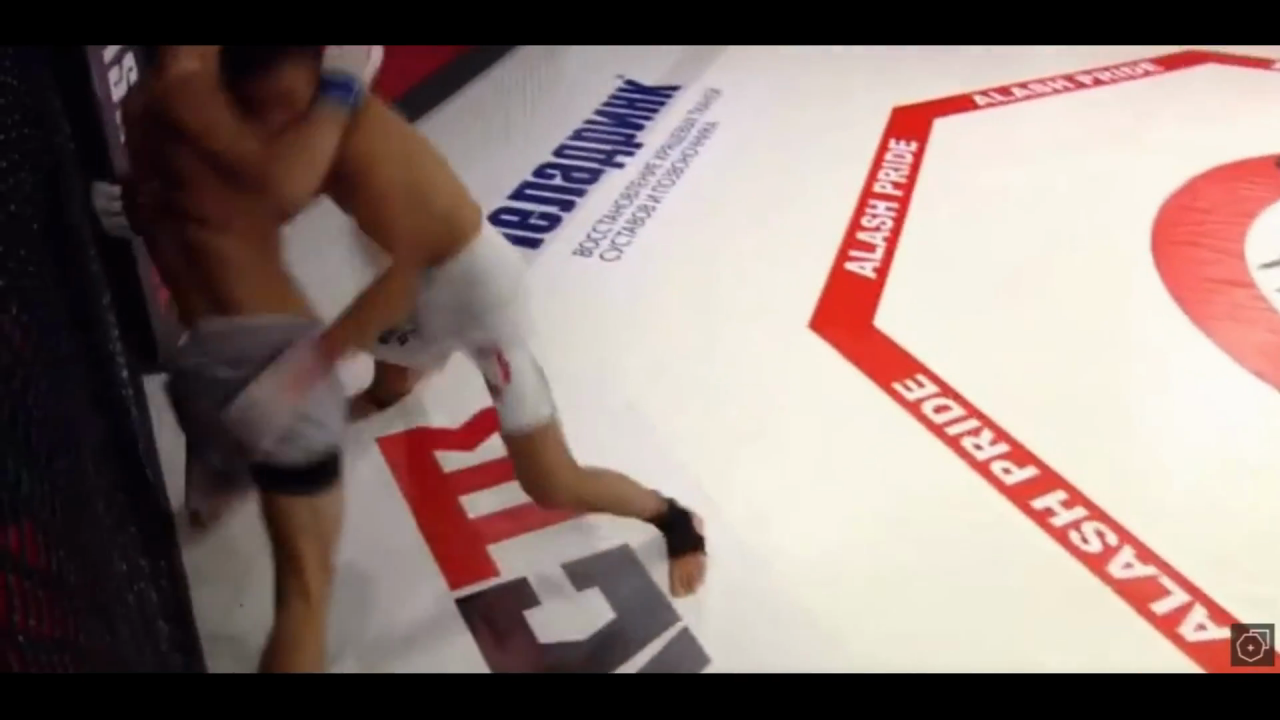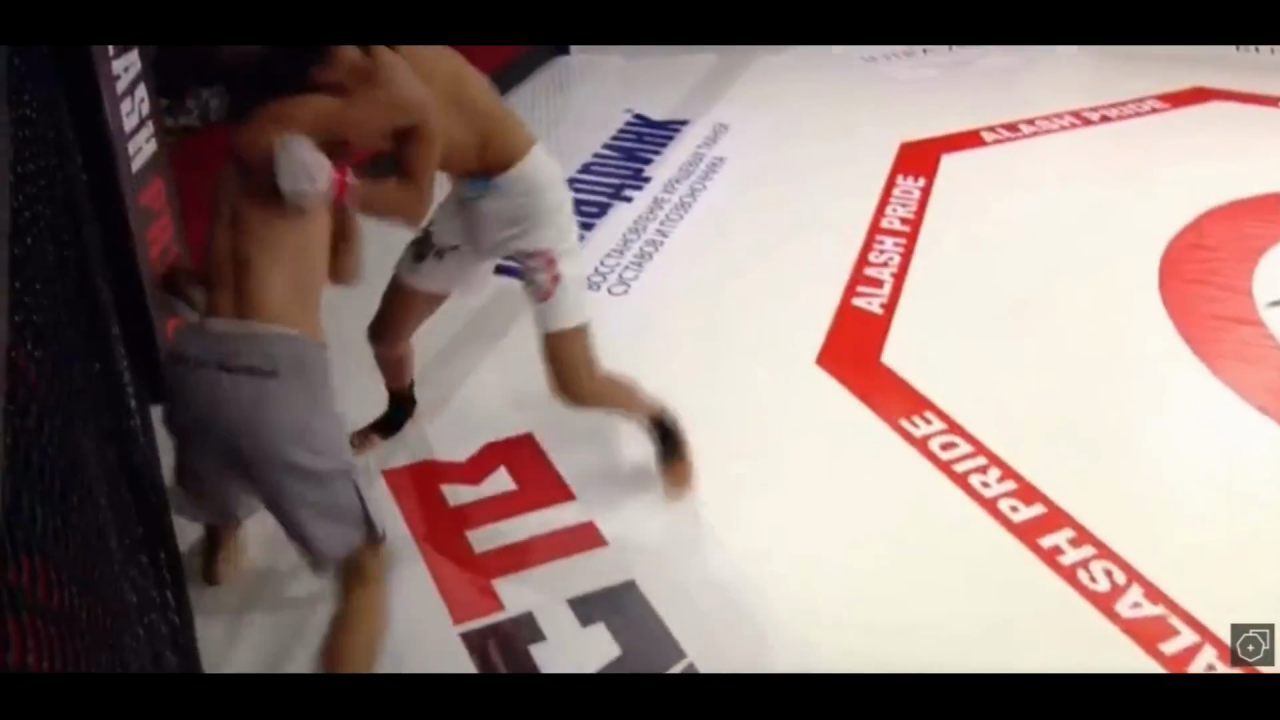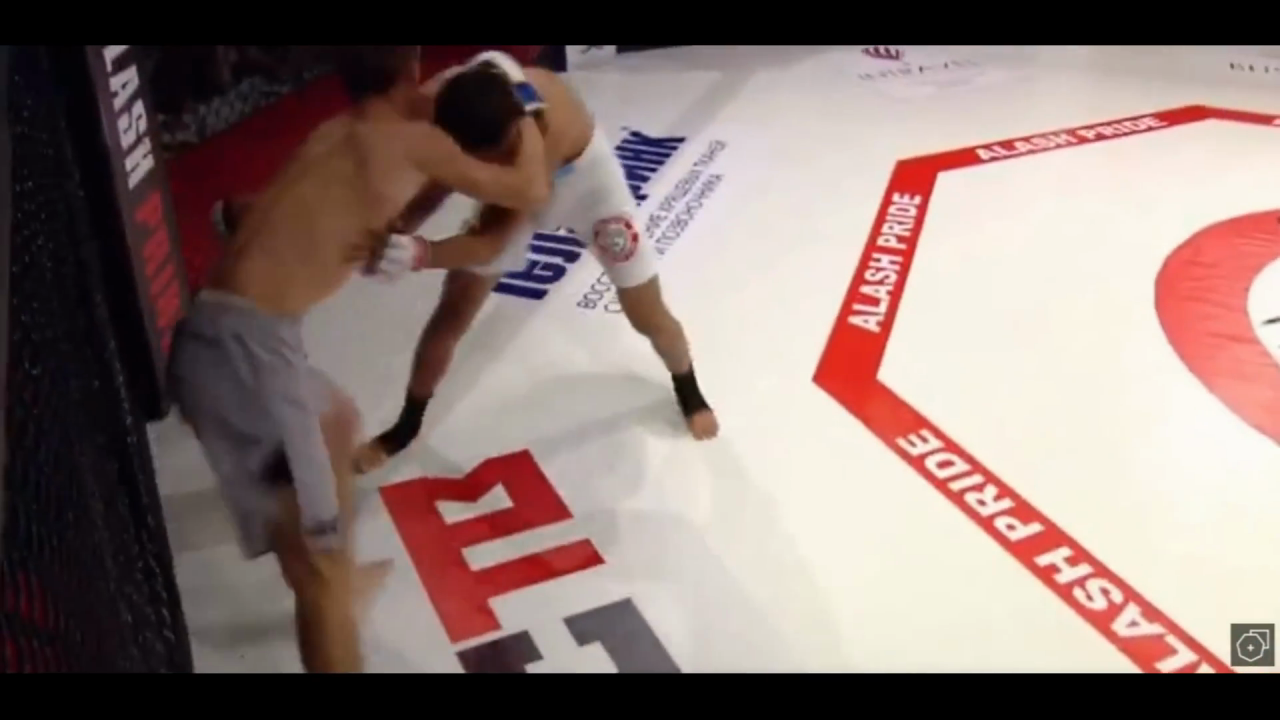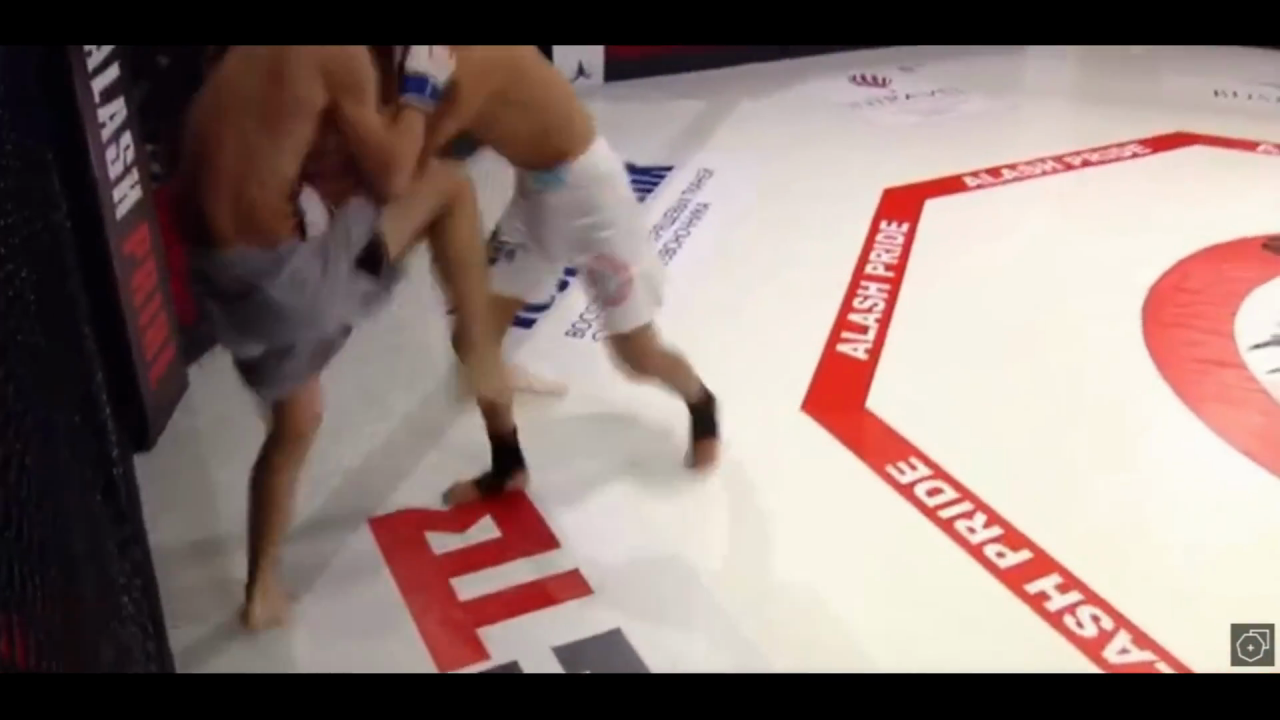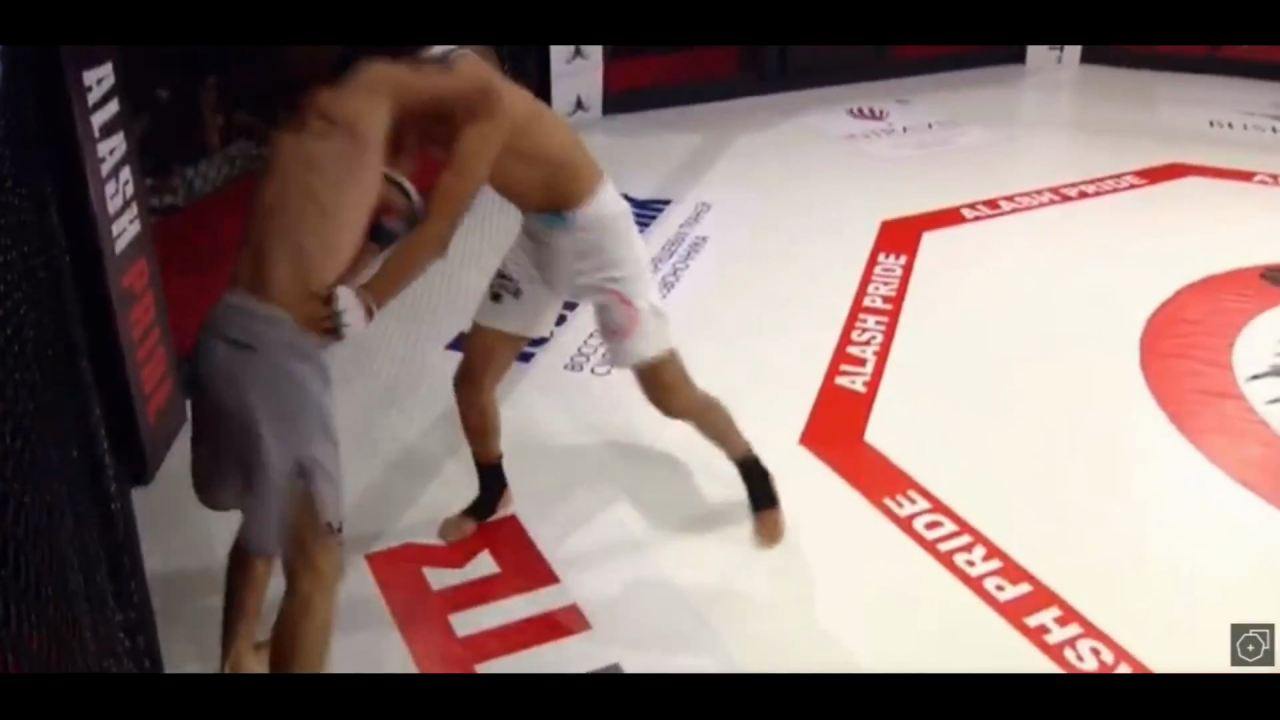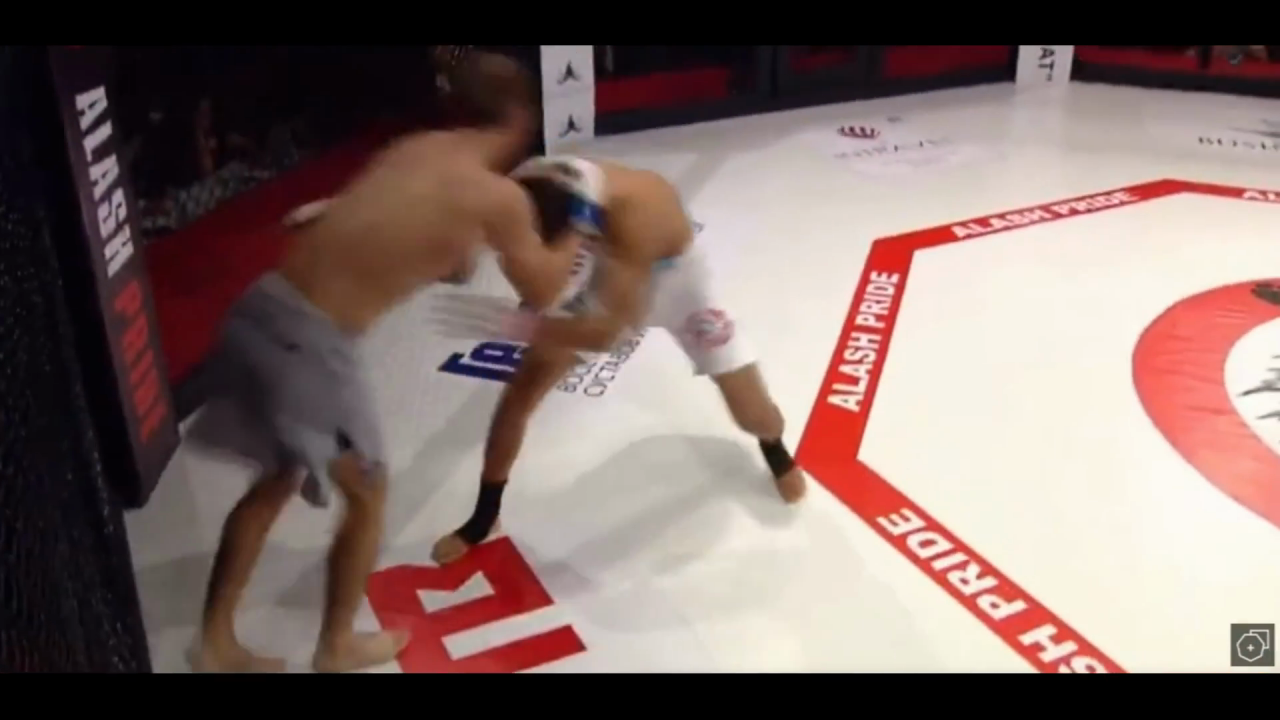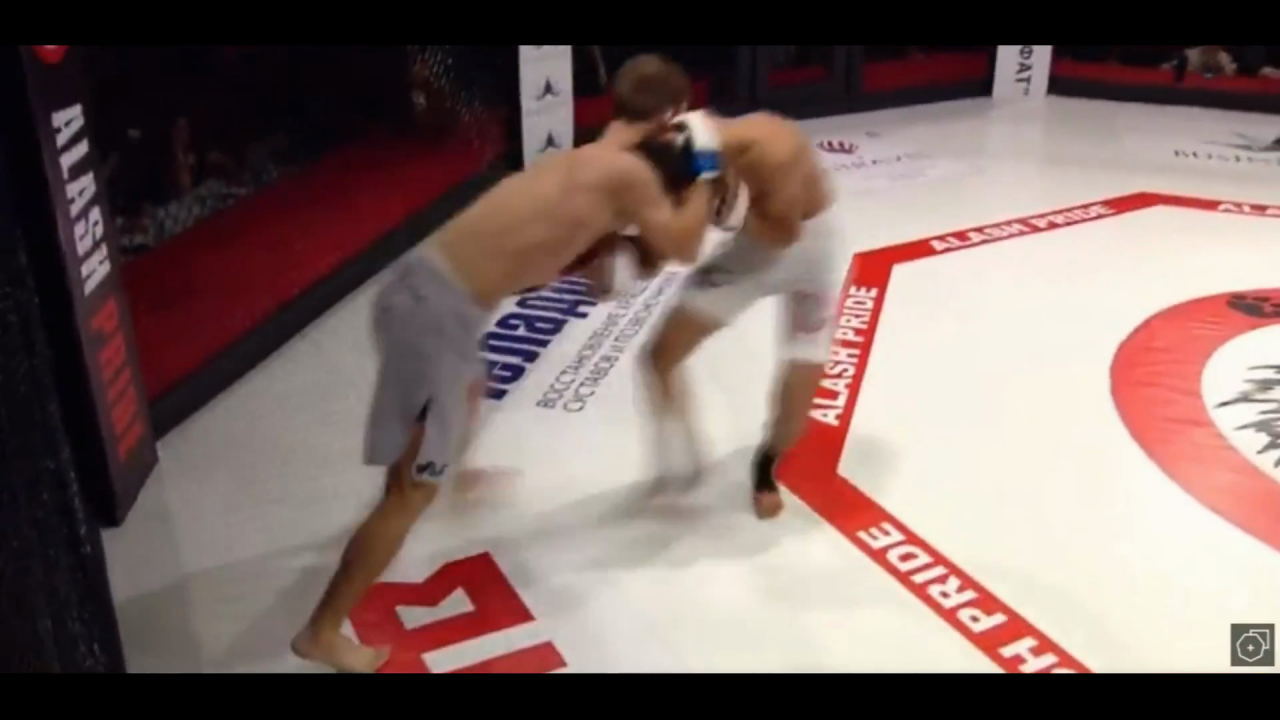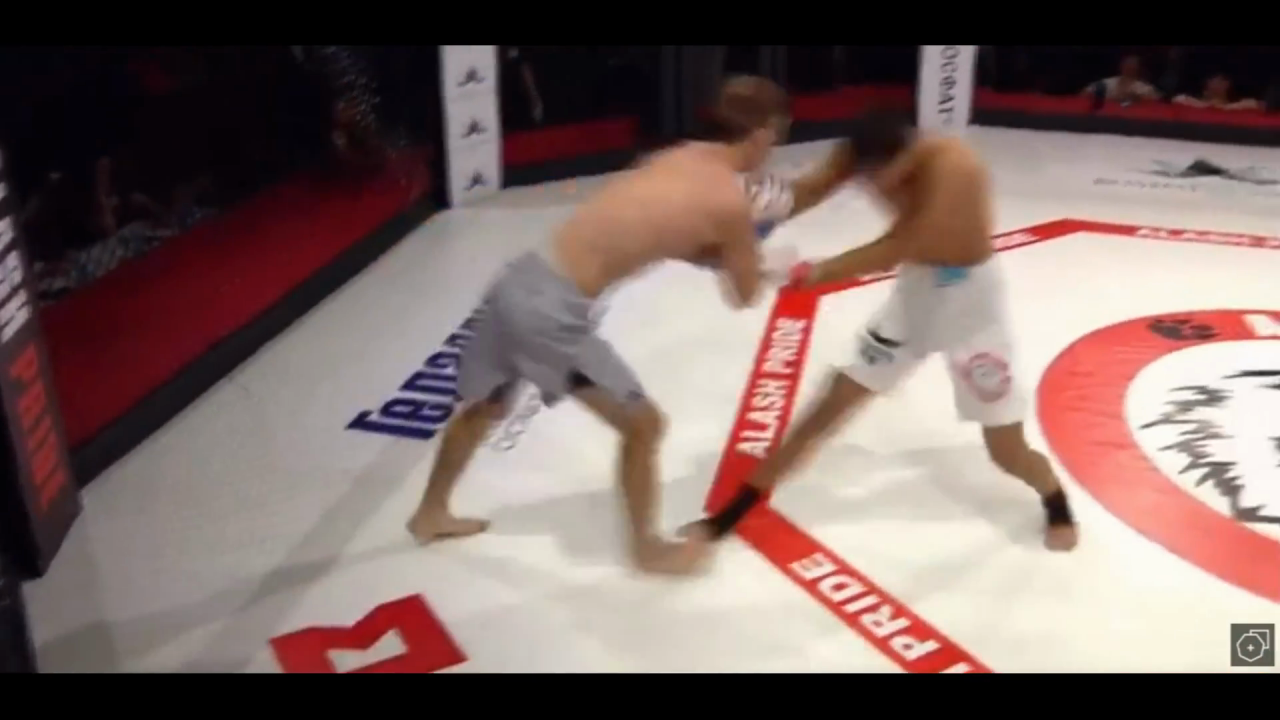
dt=0.3s
person 1, frame 1
left shoulder: (135, 109)
right shoulder: (177, 86)
right elbow: (281, 187)
right wrist: (341, 89)
left hip: (201, 365)
right hip: (277, 360)
left knee: (221, 447)
right knee: (306, 593)
left ankle: (207, 506)
person 1, frame 2
right shoulder: (277, 127)
left elbow: (342, 270)
right elbow: (407, 104)
left wrist: (335, 193)
right wrist: (370, 58)
left hip: (196, 372)
right hip: (272, 377)
right knee: (365, 575)
left ankle: (221, 550)
person 1, frame 3
left shoulder: (329, 136)
right shoulder: (415, 141)
right elbow: (530, 193)
left wrist: (384, 248)
right wrist: (524, 109)
left hip: (204, 340)
right hip: (244, 353)
left knee: (339, 420)
right knee: (325, 569)
left ankle: (342, 581)
person 1, frame 4
left shoulder: (246, 59)
right shoulder: (336, 56)
right elbow: (393, 179)
right wrist: (419, 94)
left hip: (221, 285)
right hip: (283, 278)
left knee: (296, 426)
right knee: (450, 187)
left ankle: (262, 592)
right ankle: (483, 360)
person 1, frame 5
left shoulder: (293, 137)
right shoulder: (367, 90)
right elbow: (474, 88)
left wrist: (367, 203)
left hip: (224, 341)
right hip: (279, 354)
left knee: (266, 522)
right knee: (317, 559)
left ankle: (238, 660)
person 1, frame 6
left shoulder: (416, 149)
right shoulder: (498, 198)
right elbow: (541, 291)
left hip: (258, 312)
right hip: (310, 344)
left knee: (276, 482)
right knee: (367, 495)
left ankle: (216, 642)
right ankle: (337, 645)
person 1, frame 7
left shoulder: (587, 159)
right shoulder: (631, 173)
right elbow: (681, 246)
right wrist: (706, 176)
left hip: (418, 279)
right hip: (439, 311)
left knee: (467, 383)
right knee: (411, 492)
left ankle: (454, 474)
right ankle: (322, 633)
person 1, frame 8
left shoulder: (684, 156)
right shoulder: (731, 204)
right elbow: (743, 295)
left hip: (521, 280)
right hip: (549, 310)
left knee: (485, 404)
right knee: (644, 424)
left ankle: (430, 513)
right ankle: (645, 547)
person 2, frame 1
left shoulder: (362, 143)
left elbow: (403, 278)
left hip: (477, 284)
right hip: (428, 275)
left knee: (551, 487)
right knee: (386, 379)
left ankle: (675, 520)
right ankle: (390, 388)
person 2, frame 2
left shoulder: (404, 73)
left hip: (529, 195)
right hip: (470, 199)
left knee: (576, 385)
right knee: (386, 334)
left ankle: (660, 424)
right ankle: (400, 410)
person 2, frame 3
left shoulder: (543, 127)
right shoulder: (440, 104)
left elbow: (494, 241)
left hip: (585, 171)
left knee: (647, 315)
right knee: (449, 320)
left ankle: (688, 391)
right ankle: (407, 426)
person 2, frame 4
left shoulder: (468, 75)
left hip: (589, 191)
right hip: (535, 189)
left knee: (639, 356)
left ankle: (701, 405)
right ankle: (507, 466)
person 2, frame 5
left shoulder: (484, 109)
left elbow: (437, 230)
left wrist: (366, 301)
left hip: (596, 232)
right hip: (541, 234)
left knee: (672, 396)
right knee: (471, 381)
left ankle: (754, 473)
right ankle: (492, 492)
person 2, frame 6
left shoulder: (632, 216)
right shoulder: (532, 186)
left elbow: (606, 332)
left wrist: (525, 326)
left hip: (675, 275)
right hip: (610, 266)
left knee: (756, 416)
right knee: (519, 396)
left ankle: (777, 454)
right ankle: (483, 517)
person 2, frame 7
left shoulder: (769, 151)
left elbow: (784, 236)
left hip: (807, 243)
right hip: (755, 237)
left knee: (791, 414)
right knee: (662, 354)
left ankle: (765, 465)
right ankle: (681, 462)
person 2, frame 8
left shoulder: (953, 169)
right shoulder: (881, 159)
left elbow: (891, 252)
left wrist: (807, 273)
left hip: (971, 300)
right hip: (914, 293)
left knee: (1008, 453)
right knee: (827, 410)
left ankle: (1057, 502)
right ankle: (739, 508)
